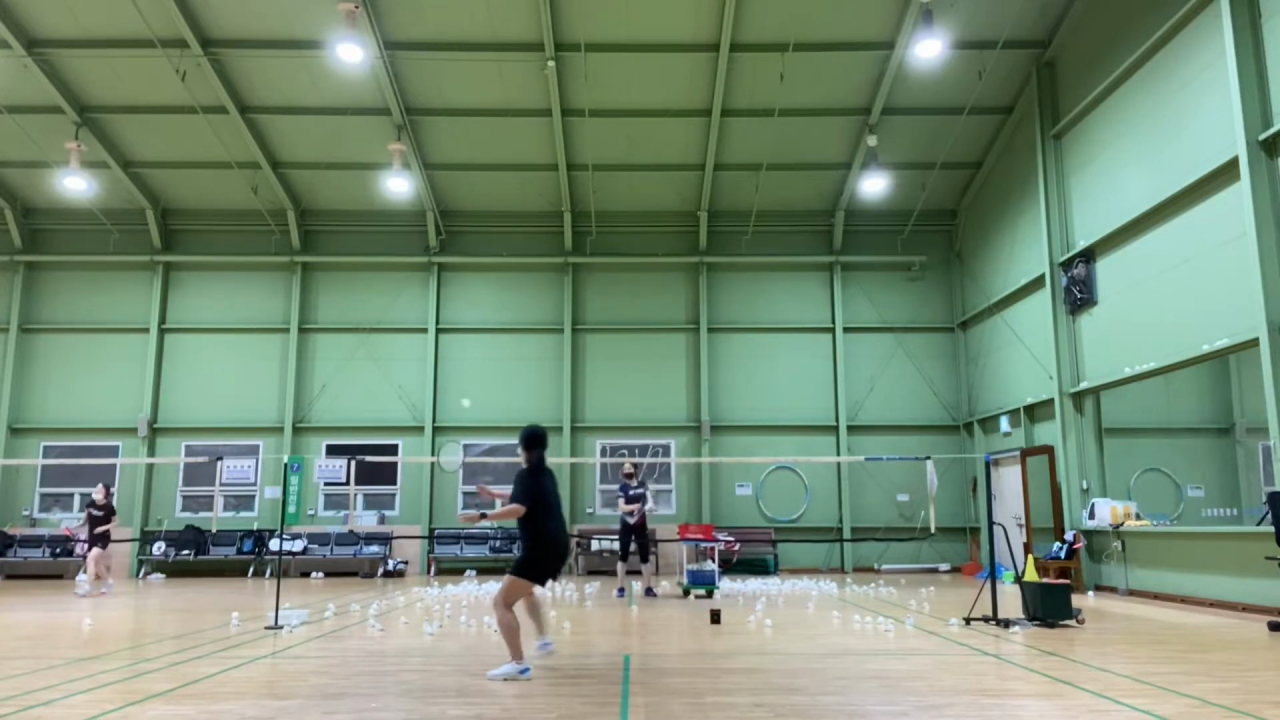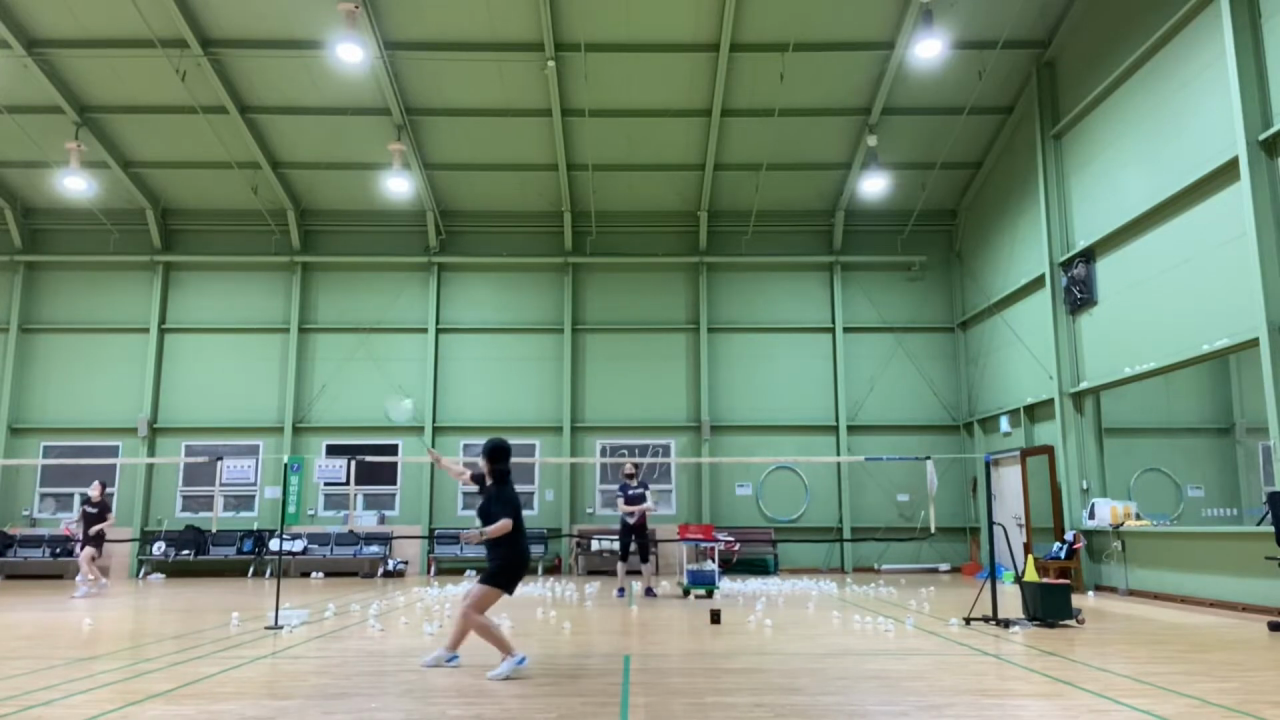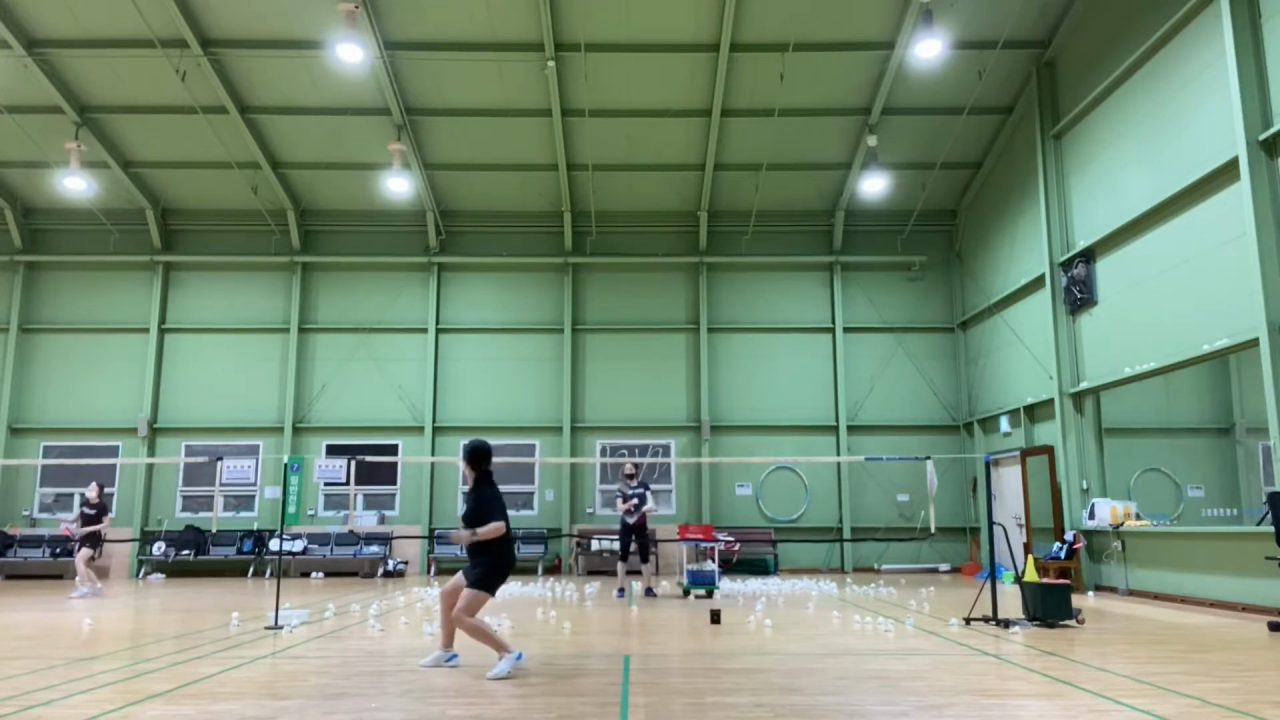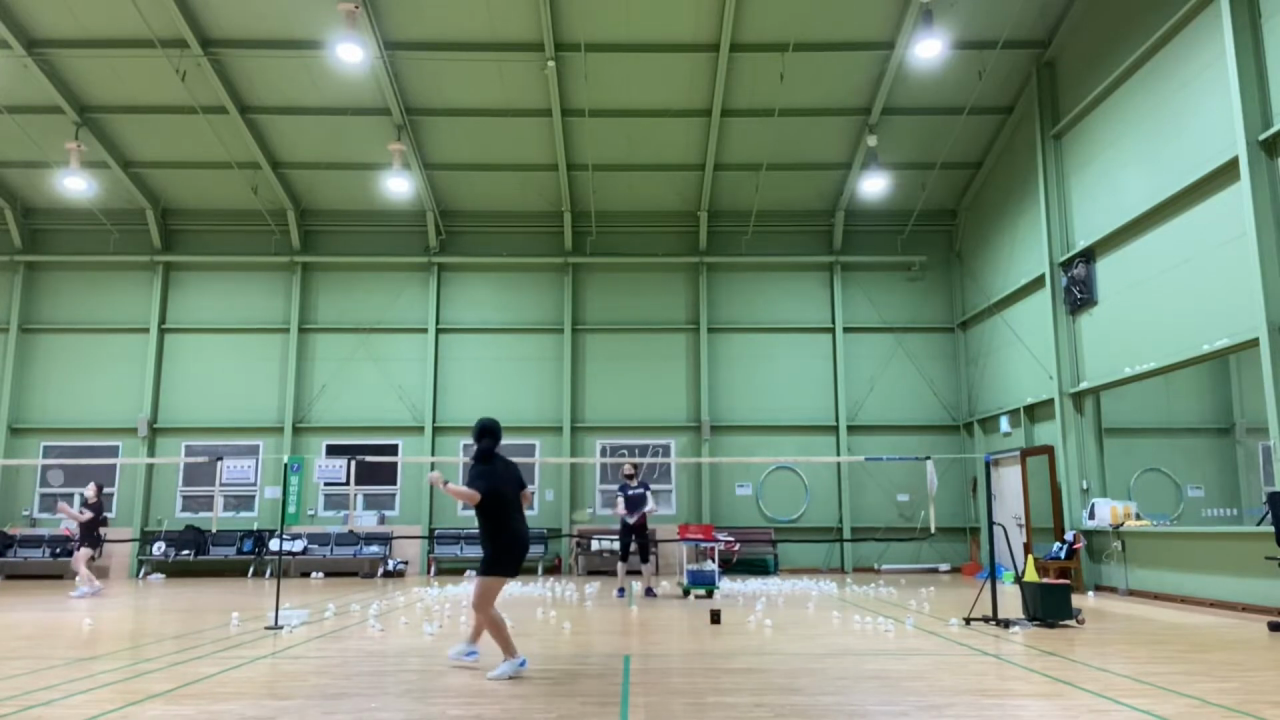
dt=0.2s
person 1, frame 1
left shoulder: (527, 475)
right shoulder: (545, 473)
left elbow: (518, 509)
left wrist: (482, 516)
right wrist: (493, 494)
left hip: (539, 550)
right hip: (556, 548)
left knee: (501, 603)
right knee: (525, 591)
left ankle: (518, 664)
right ankle: (543, 639)
person 1, frame 2
left shoulder: (500, 490)
right shoulder: (492, 482)
left elbow: (506, 524)
right elbow: (464, 474)
left wrist: (483, 533)
right wrist: (441, 462)
left hip: (509, 560)
right hip: (506, 558)
left knee: (471, 612)
right knee: (470, 600)
left ankle: (513, 658)
right ankle: (450, 652)
person 1, frame 3
left shoulder: (486, 493)
right shoulder: (477, 486)
left elbow: (499, 527)
left wrist: (473, 534)
left hip: (494, 561)
right hip: (481, 561)
left knee: (461, 615)
right knee: (447, 594)
left ankle: (509, 654)
right ankle: (446, 652)
person 1, frame 4
left shoulder: (481, 467)
right shoulder: (508, 466)
left elbow: (472, 497)
right elbow: (526, 498)
left wrist: (443, 483)
left hip: (502, 544)
right hip: (514, 539)
left knee: (481, 604)
right knee: (482, 599)
left ankle: (514, 659)
right ankle: (471, 646)
